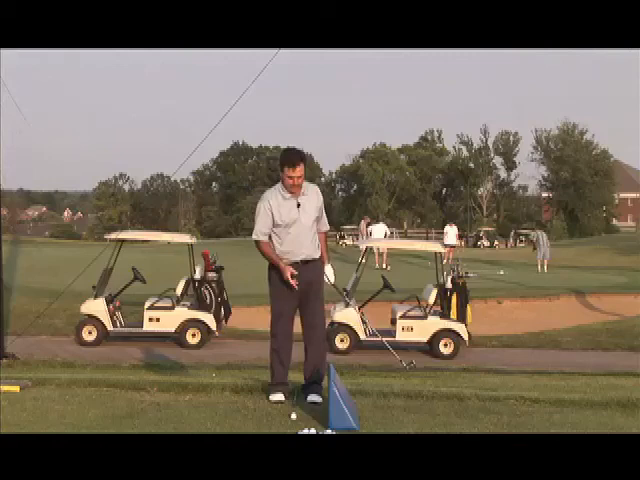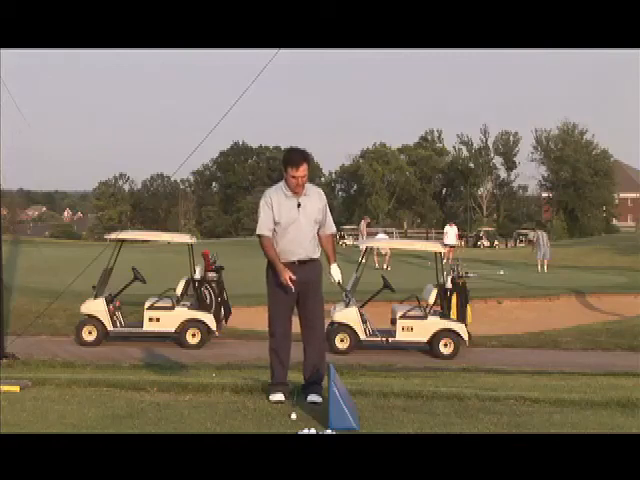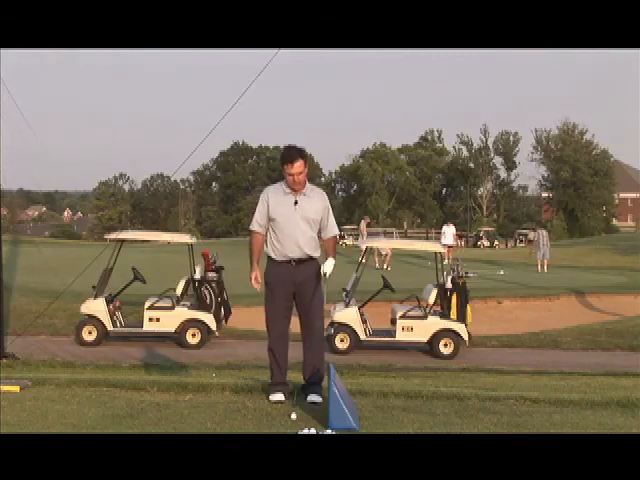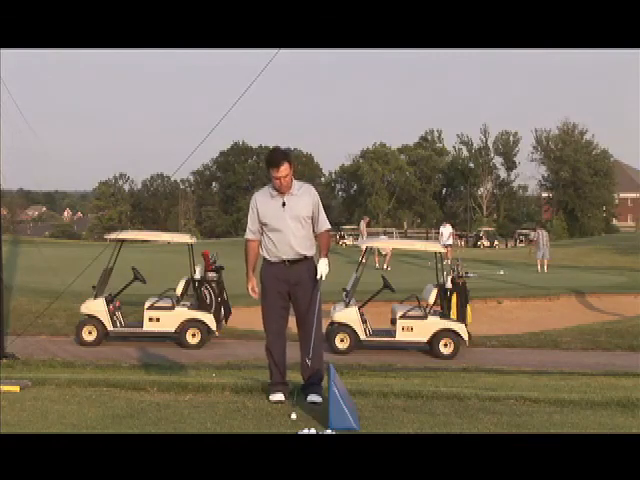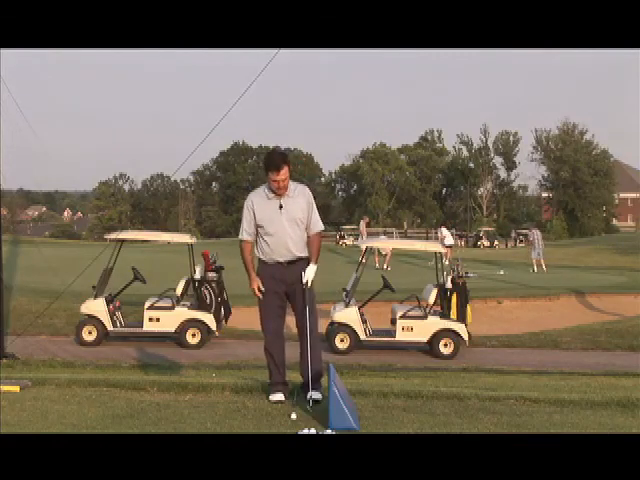
dt=0.5s
person 1, frame 1
left shoulder: (315, 193)
right shoulder: (269, 199)
right elbow: (261, 238)
left wrist: (326, 262)
right wrist: (281, 265)
left hip: (312, 268)
right hip: (283, 271)
left knee: (315, 327)
right knee: (281, 329)
left ankle: (313, 385)
right ankle: (278, 385)
person 1, frame 2
left shoulder: (318, 195)
right shoulder: (271, 197)
left elbow: (325, 232)
right elbow: (264, 236)
left wrist: (333, 263)
right wrist: (280, 267)
left hip: (311, 268)
right hip: (280, 271)
left knee: (315, 327)
right knee: (279, 329)
left ankle: (313, 385)
right ankle: (278, 384)
person 1, frame 3
left shoulder: (319, 197)
right shoulder: (269, 194)
left elbow: (329, 233)
right elbow: (258, 232)
left wrist: (330, 258)
right wrist: (254, 266)
left hip: (309, 268)
right hip: (278, 268)
left knee: (314, 328)
right knee: (277, 329)
left ankle: (313, 385)
right ankle: (278, 385)
person 1, frame 4
left shoulder: (309, 193)
right shoulder: (259, 199)
left elbow: (322, 229)
right elbow: (253, 239)
left wrist: (323, 258)
right wrist: (250, 274)
left hip: (304, 268)
right hip: (273, 270)
left knee: (311, 327)
right knee: (274, 330)
left ankle: (313, 385)
right ankle: (278, 384)
person 1, frame 5
left shoulder: (304, 194)
right shoulder: (254, 200)
left elbow: (314, 231)
right elbow: (247, 240)
left wrist: (312, 264)
right wrist: (252, 275)
left hip: (300, 268)
right hip: (269, 271)
left knee: (308, 327)
right knee: (272, 331)
left ankle: (313, 384)
right ankle: (277, 385)
